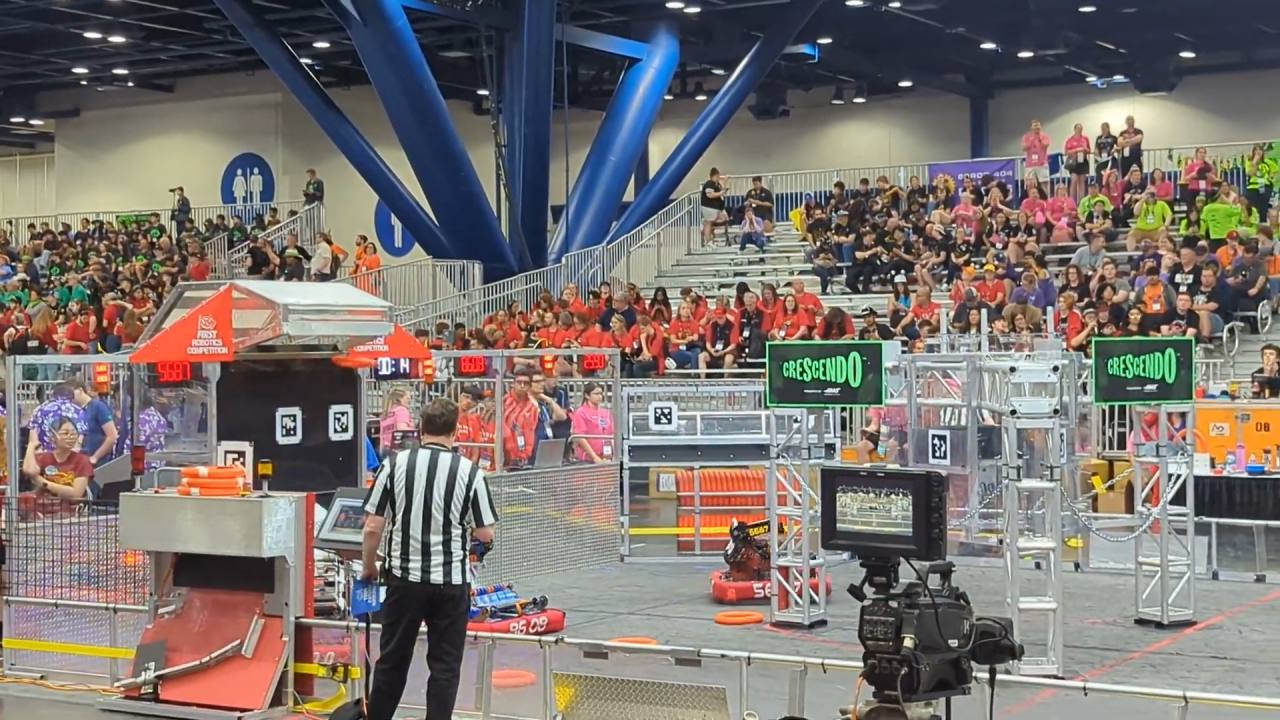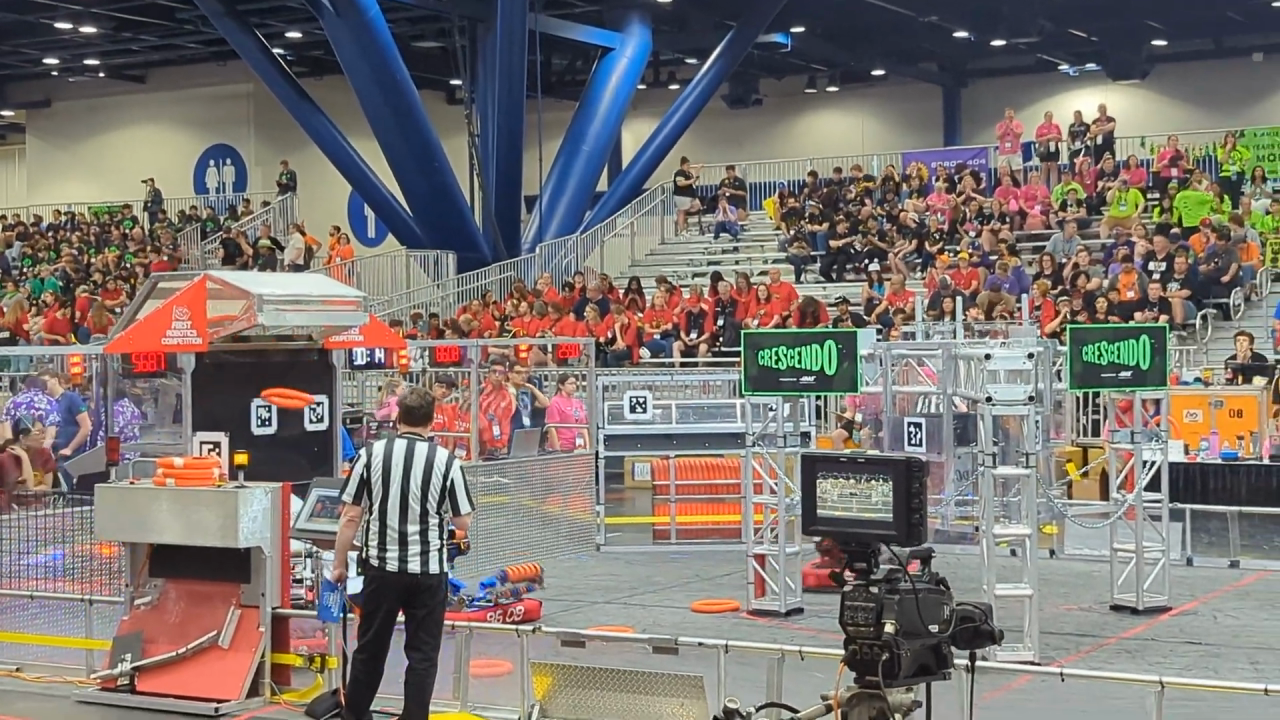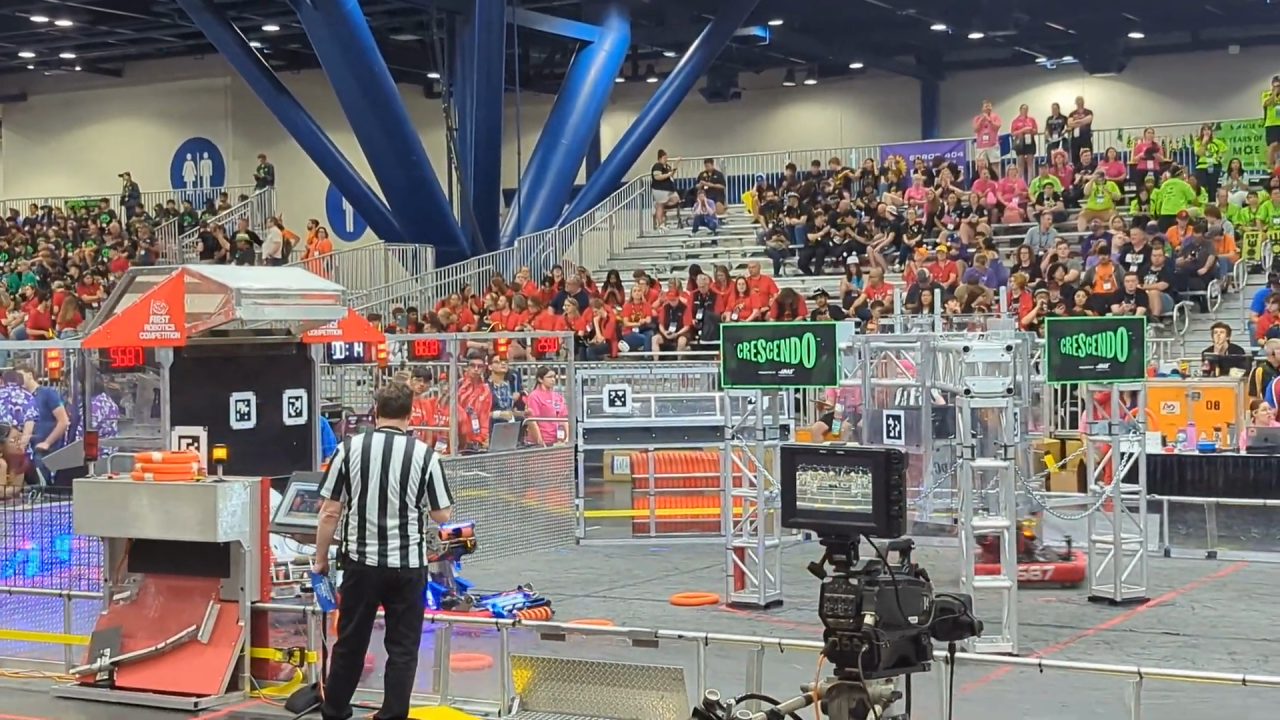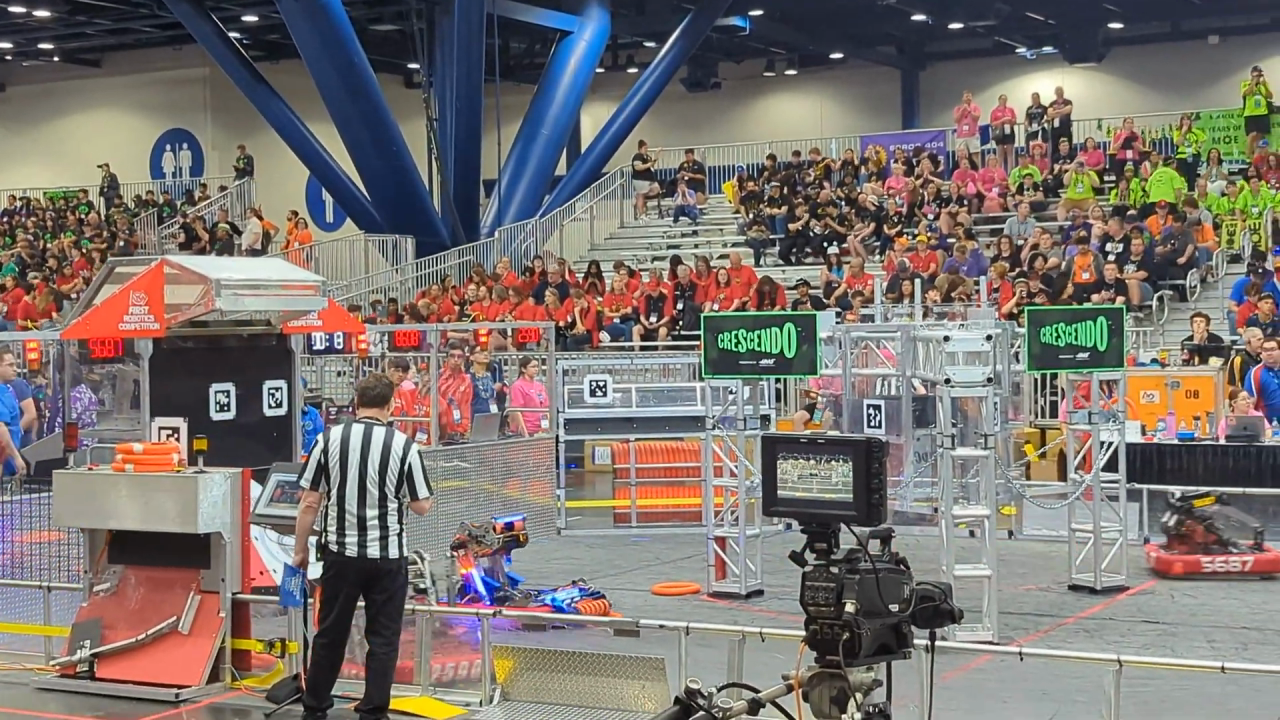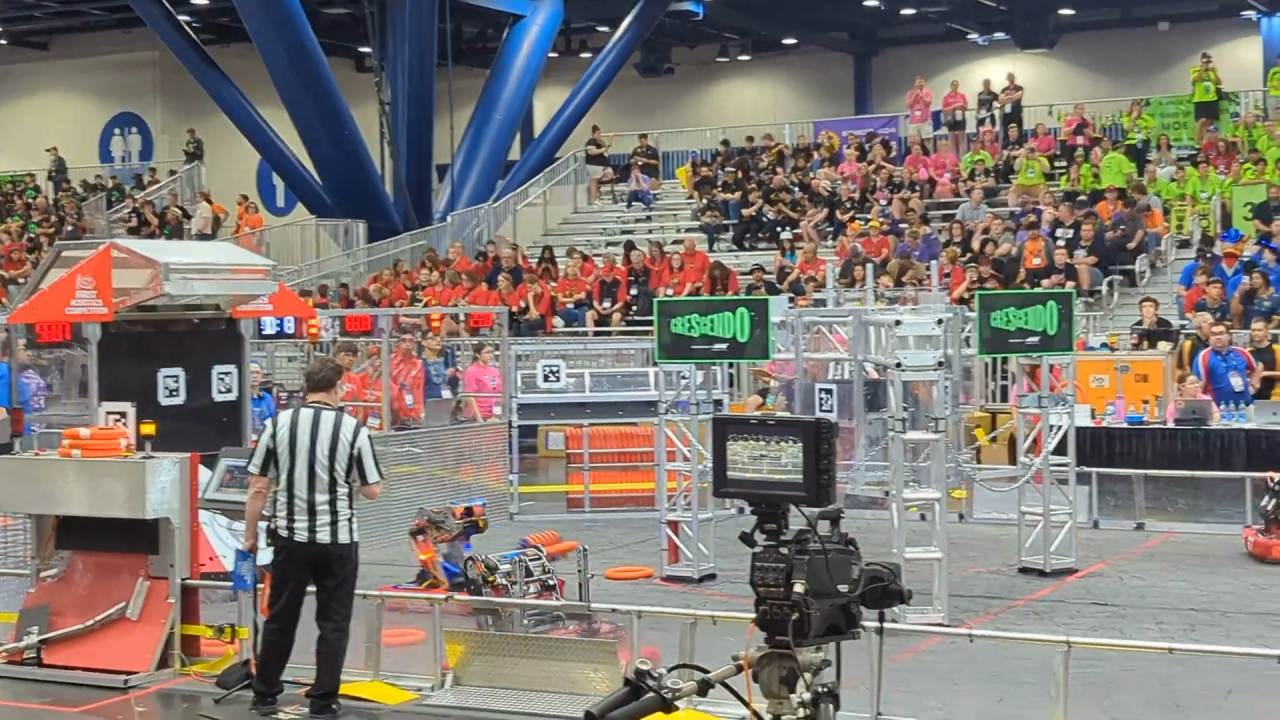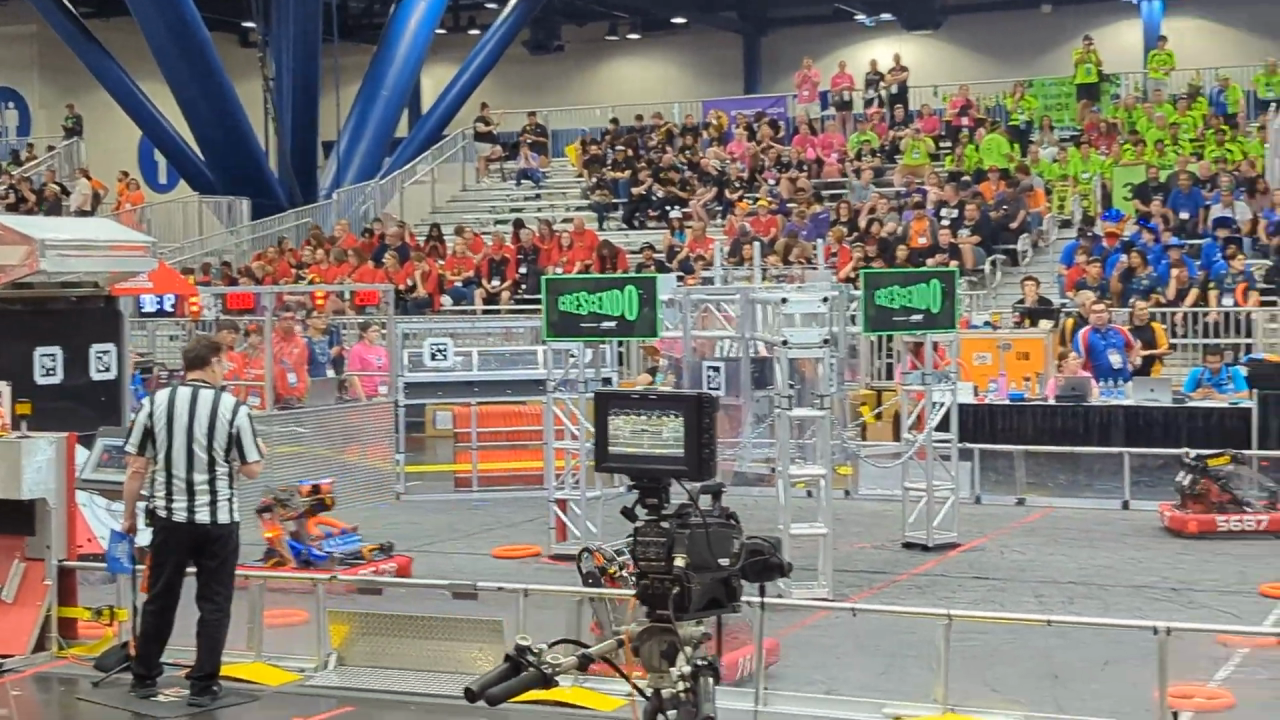
dt=0.4s
person 1, frame 1
left shoulder: (394, 464)
right shoulder: (470, 471)
left elbow: (373, 527)
right elbow: (486, 534)
left wrist: (368, 566)
left hip: (404, 578)
right hip: (451, 581)
left knee: (392, 659)
right knee: (445, 664)
person 1, frame 2
left shoulder: (371, 454)
right shoulder: (446, 460)
left elbow: (350, 517)
right elbow: (463, 522)
left wrist: (339, 564)
left hip: (381, 568)
right hip: (428, 571)
left knee: (369, 649)
right knee: (423, 654)
person 1, frame 3
left shoulder: (349, 448)
right shoulder: (424, 454)
left elbow: (330, 512)
right elbow: (442, 516)
left wrist: (321, 558)
left hip: (360, 562)
right hip: (407, 565)
left knee: (349, 643)
right knee: (402, 648)
person 1, frame 4
left shoulder: (328, 439)
right shoulder: (404, 445)
left elbow: (309, 503)
right elbow: (422, 507)
left wrist: (300, 550)
left hip: (340, 553)
right hip: (387, 556)
left knee: (329, 633)
right knee: (383, 638)
person 1, frame 5
left shoulder: (278, 424)
right shoulder: (353, 429)
left elbow: (258, 488)
right elbow: (372, 491)
left wrist: (250, 534)
right wrist: (349, 476)
left hip: (290, 539)
right hip: (337, 541)
left knee: (280, 619)
right knee: (333, 624)
person 1, frame 6
left shoulder: (155, 402)
right shoulder: (233, 408)
left elbow: (136, 467)
right elbow: (252, 470)
left wrist: (129, 514)
right wrist: (258, 450)
left hip: (169, 519)
right hip: (217, 521)
left knee: (159, 600)
right knee: (214, 605)
left ankle: (144, 677)
right ankle: (203, 685)
